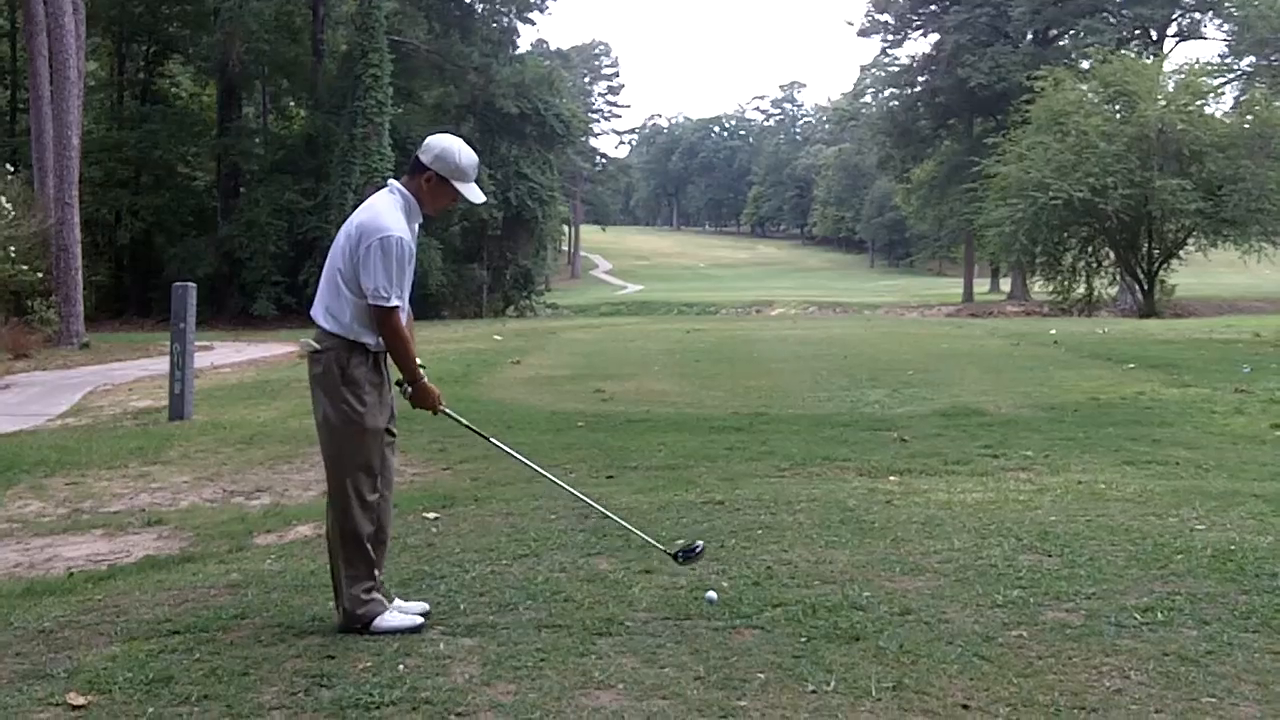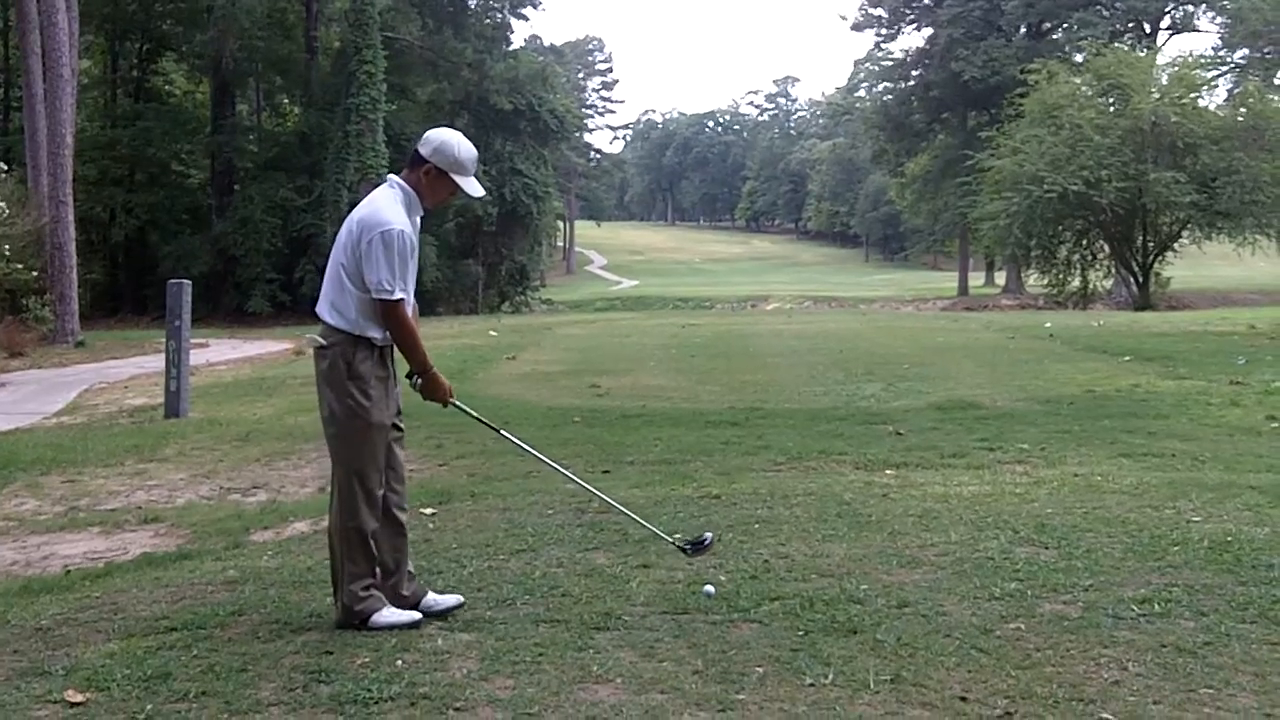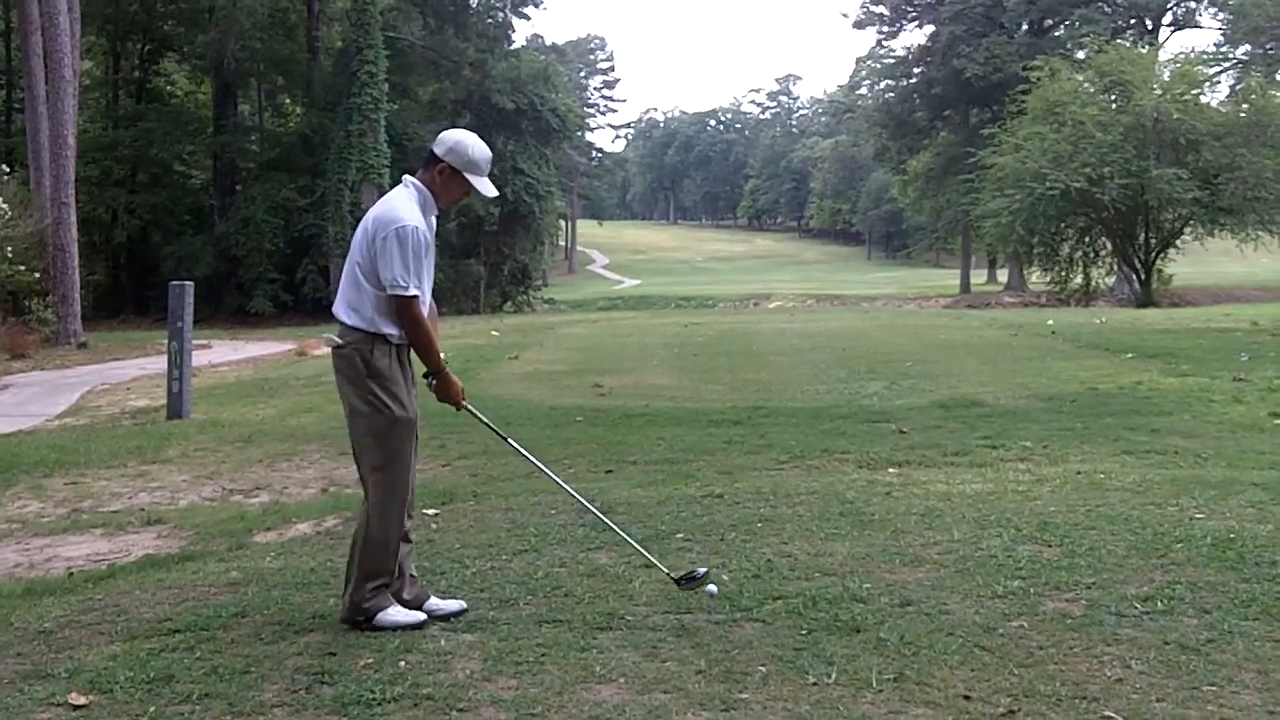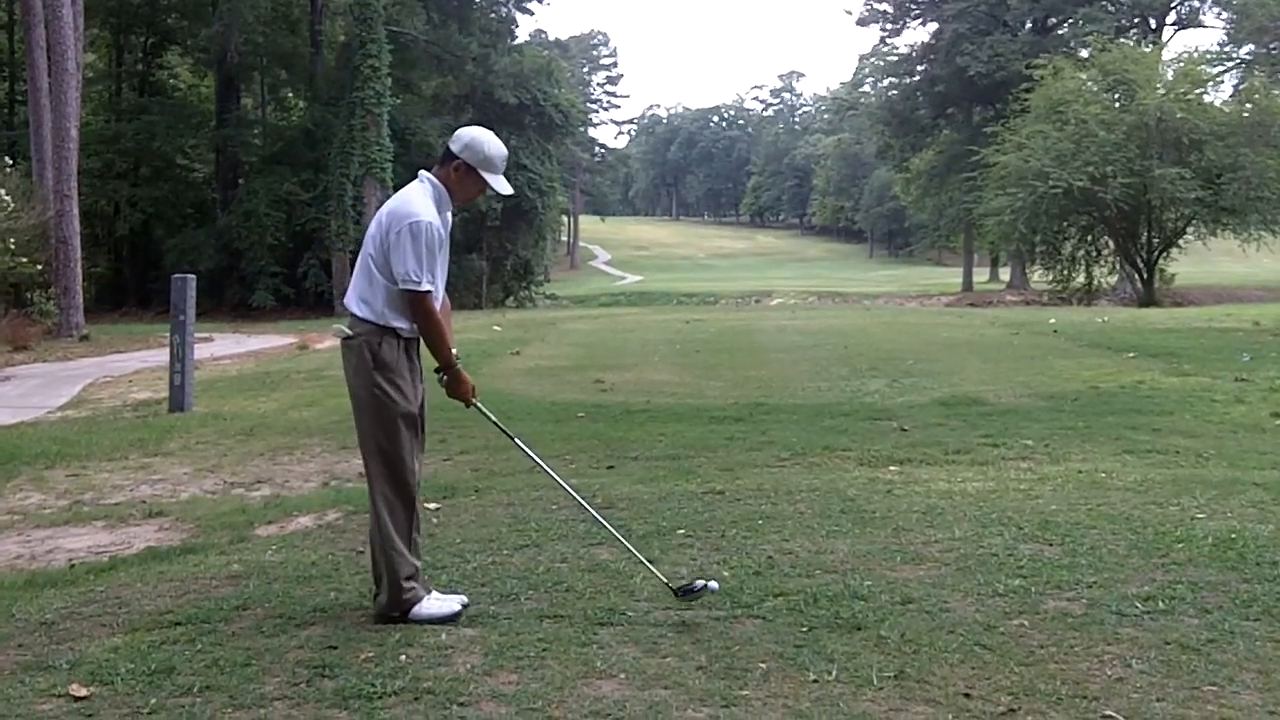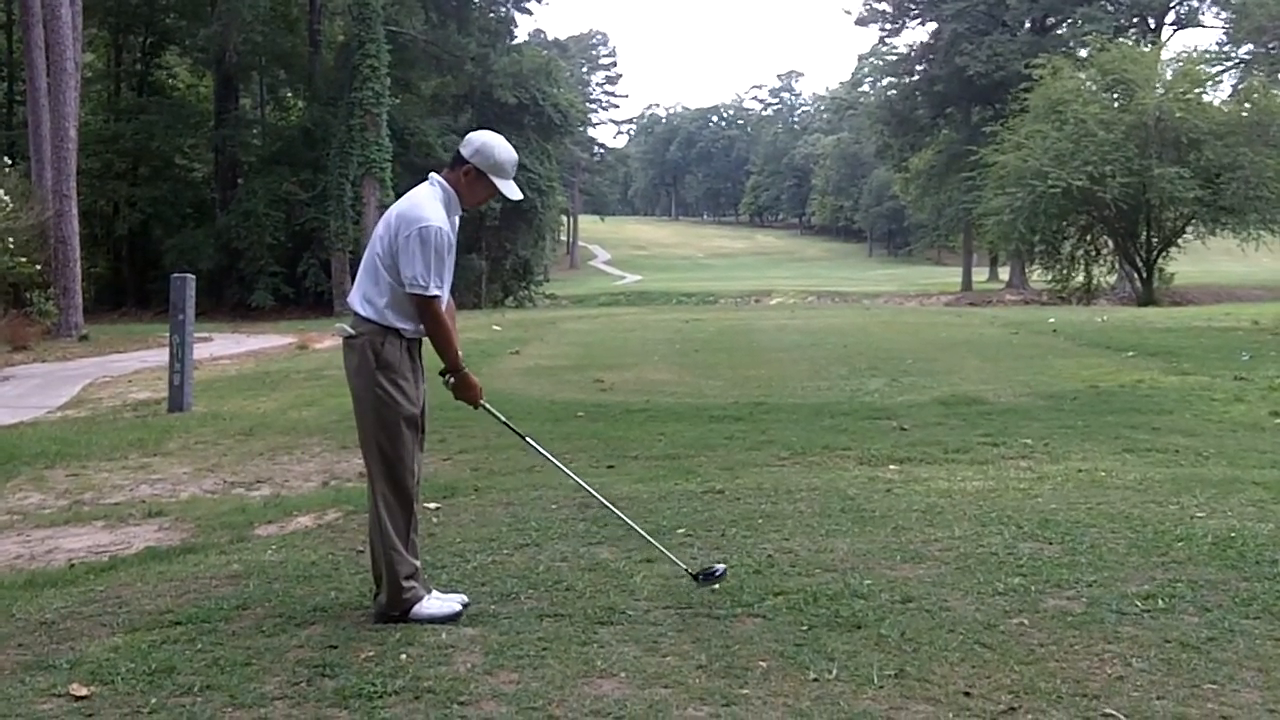
dt=0.3s
person 1, frame 1
left shoulder: (394, 211)
right shoulder: (389, 230)
right elbow: (386, 319)
left wrist: (414, 367)
right wrist: (418, 382)
left hip: (364, 360)
right hip: (346, 362)
left knee: (376, 484)
right knee: (357, 488)
left ankle: (368, 591)
right ankle: (359, 605)
person 1, frame 2
left shoulder: (399, 208)
right shoulder: (390, 223)
right elbow: (392, 312)
left wrist: (421, 366)
right wrist: (428, 374)
left hip: (373, 356)
right hip: (354, 358)
left knee: (388, 480)
right knee: (360, 483)
left ankle: (398, 588)
right ankle: (358, 601)
person 1, frame 3
left shoulder: (417, 211)
right shoulder: (403, 220)
left elbow: (423, 299)
right elbow: (406, 309)
left wrist: (438, 362)
right wrist: (441, 374)
left hip: (388, 353)
right hip: (372, 354)
left knee: (398, 479)
right knee: (388, 479)
left ankle: (402, 590)
right ankle: (367, 598)
person 1, frame 4
left shoulder: (433, 207)
right shoulder: (418, 215)
left elbow: (437, 293)
right elbow: (420, 304)
left wrist: (450, 357)
right wrist: (452, 369)
left hip: (397, 346)
right hip: (380, 347)
left knee: (403, 474)
right knee: (394, 476)
left ankle: (408, 584)
right ankle: (398, 595)
person 1, frame 5
left shoulder: (438, 208)
right shoulder: (427, 220)
left elbow: (442, 297)
right elbow: (429, 309)
left wrist: (456, 361)
right wrist: (459, 373)
left hip: (397, 345)
right hip: (381, 347)
left knee: (404, 473)
right knee: (394, 475)
left ankle: (407, 583)
right ankle: (398, 596)
